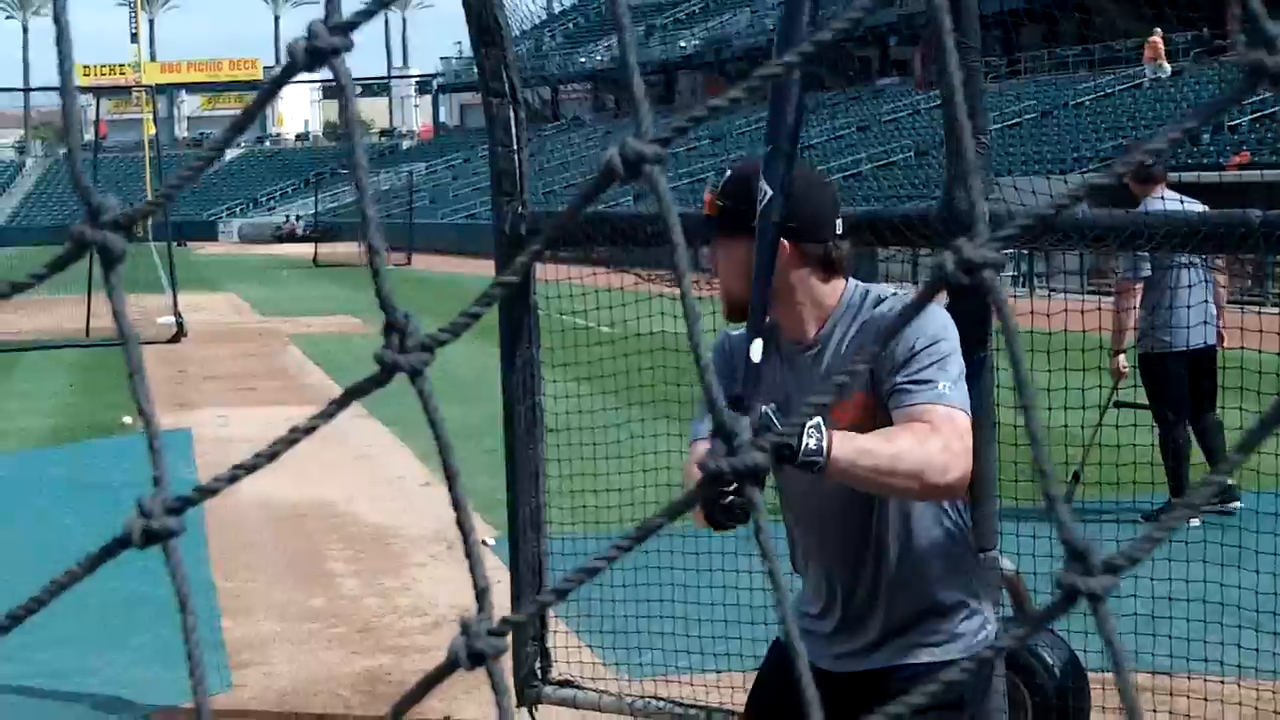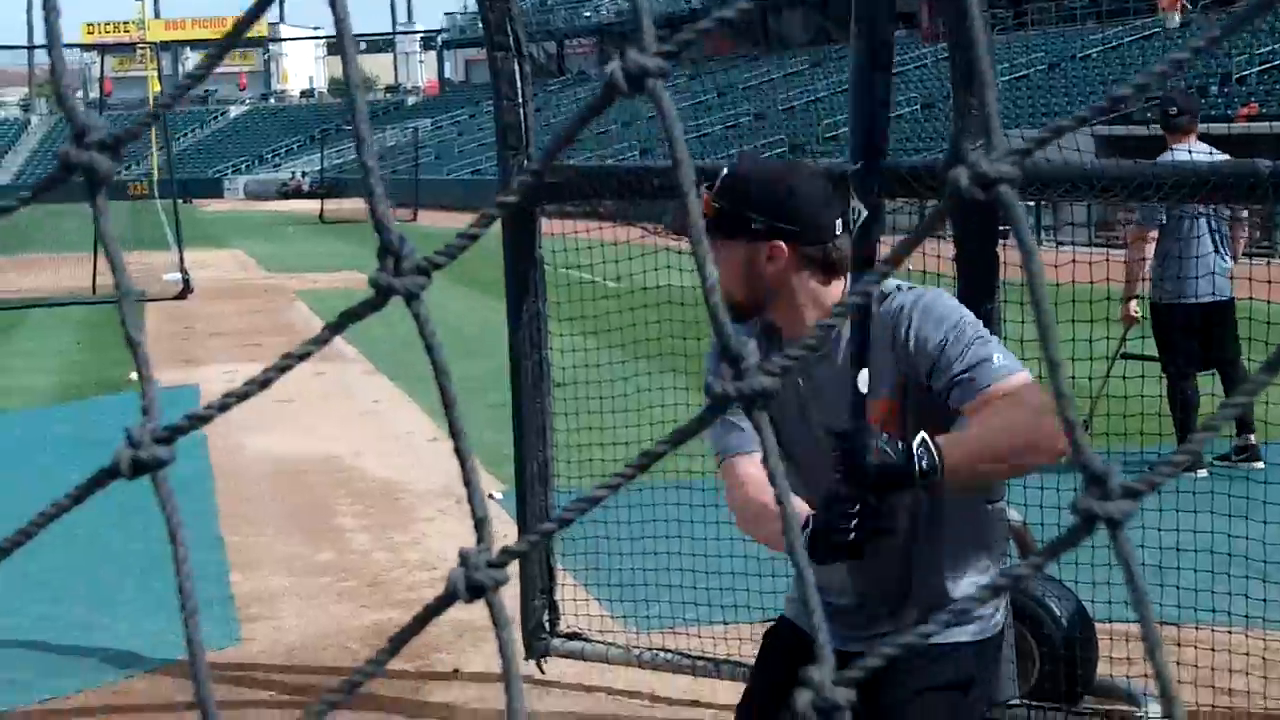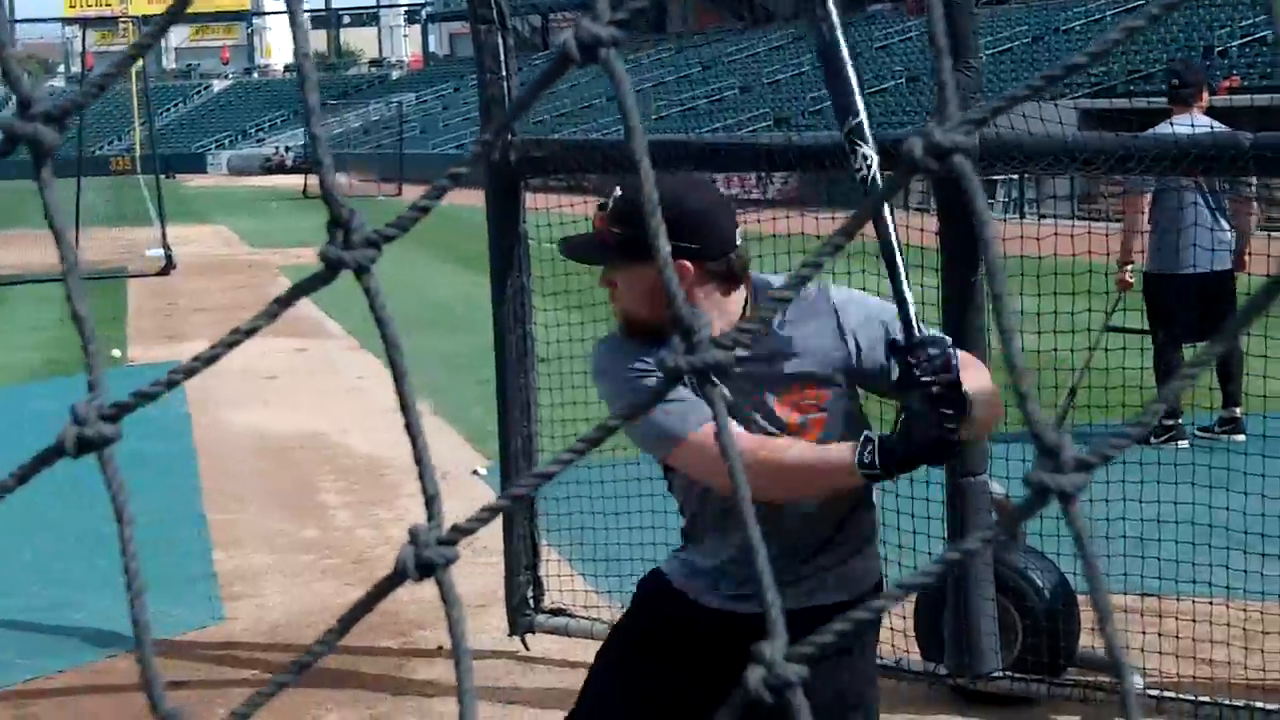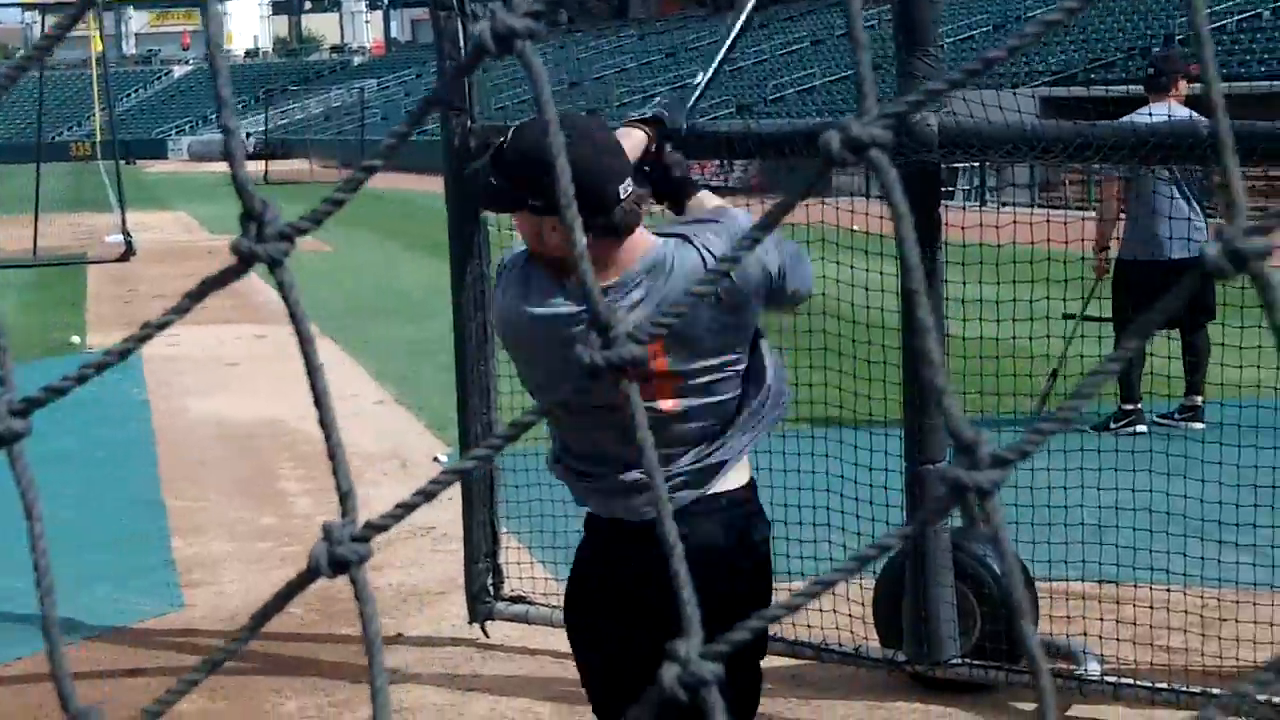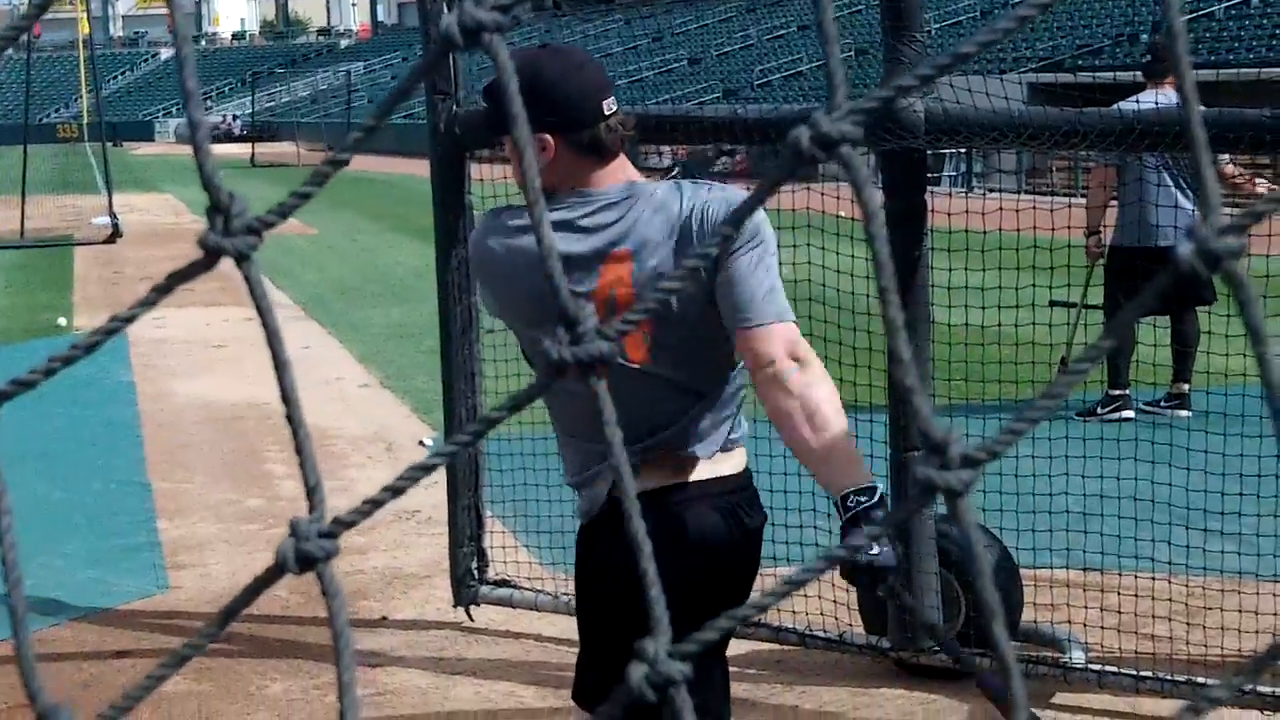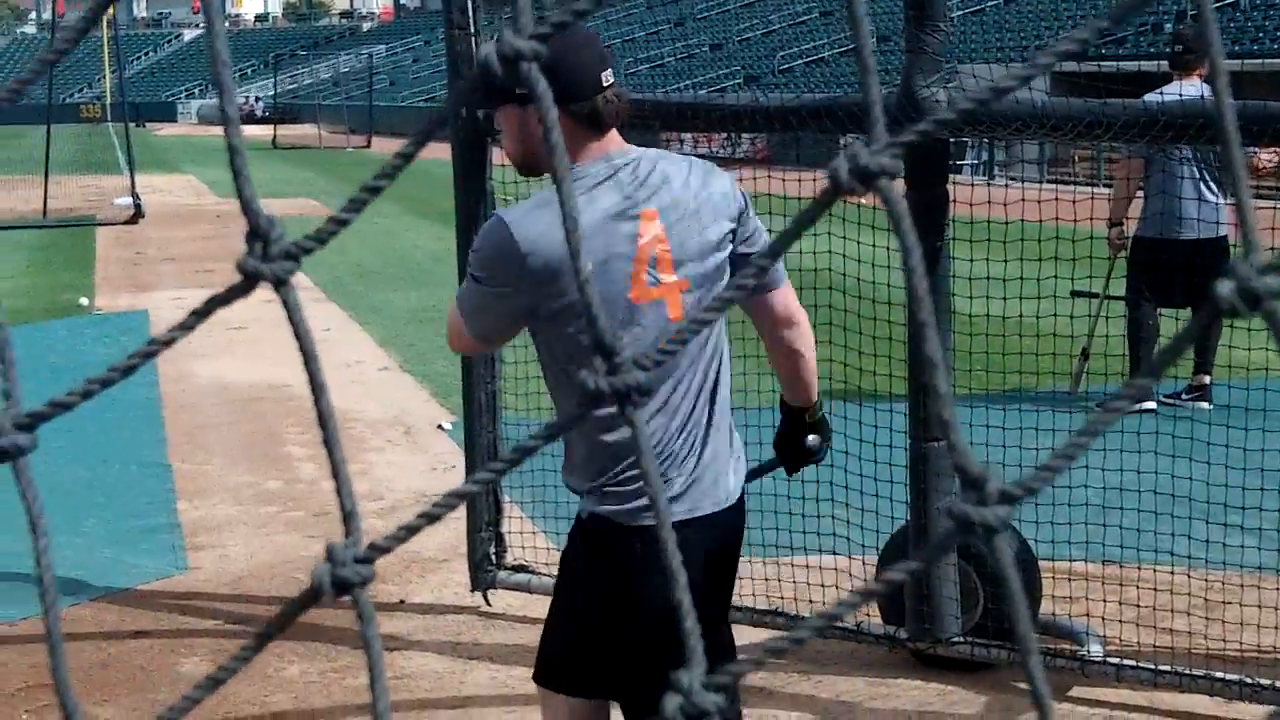
dt=0.3s
person 1, frame 1
left shoulder: (907, 325)
right shoulder: (737, 356)
left elbow: (946, 464)
right elbow: (700, 477)
left wrist: (803, 442)
right wrist: (717, 485)
left hip: (929, 653)
right hip: (818, 645)
person 1, frame 2
left shoulder: (916, 321)
left elbow: (1044, 430)
right elbow: (750, 498)
left wrist: (915, 457)
right wrist: (814, 532)
left hip: (940, 634)
right hip: (820, 623)
person 1, frame 3
left shoulder: (826, 314)
right shoulder: (626, 358)
left elbow: (982, 400)
right elbow: (737, 467)
left wrist: (914, 423)
right wrist: (883, 454)
left hip: (825, 603)
right hip: (694, 596)
person 1, frame 4
left shoulder: (517, 296)
right shoulder: (730, 250)
right elbow: (791, 268)
left wrist: (633, 141)
right wrist: (687, 190)
left hip: (626, 546)
right hip: (738, 527)
person 1, frame 5
left shoulder: (497, 245)
right shoulder: (718, 216)
right elbow: (783, 366)
right wrist: (860, 502)
left hip: (623, 522)
right hip: (726, 510)
person 1, frame 6
left shoulder: (519, 234)
right shoulder: (708, 184)
left elbow: (466, 337)
right elbow: (783, 314)
right wrist: (804, 413)
left hip: (645, 517)
right hip: (700, 498)
person 2, frame 1
right shoulder: (1201, 211)
left elbow: (1130, 291)
right elbow: (1218, 272)
left wrist: (1118, 348)
right wrist: (1218, 321)
left hip: (1163, 339)
right hip: (1204, 333)
left knee: (1172, 420)
right knee: (1204, 412)
right ankle: (1225, 487)
person 2, frame 2
left shoulder: (1161, 169)
right shoulder: (1226, 164)
left elbow: (1144, 238)
right elbow: (1239, 227)
left wrist: (1130, 295)
left hip: (1176, 290)
right hip: (1220, 286)
left knee: (1181, 372)
right knee: (1231, 364)
left ankle: (1190, 454)
right ankle: (1248, 444)
person 2, frame 3
left shoulder: (1154, 139)
left elbow: (1138, 206)
right elbow: (1246, 201)
left wrist: (1125, 261)
right wrist: (1241, 248)
left hip: (1170, 261)
right hip: (1220, 257)
left knee: (1168, 342)
left ankle: (1171, 424)
right ankle: (1232, 417)
person 2, frame 4
left shoulder: (1126, 129)
right shoulder: (1201, 126)
left elbow: (1111, 194)
left wrist: (1101, 246)
left hip: (1141, 248)
right hip: (1193, 245)
left knee: (1130, 327)
right knee: (1193, 324)
left ankle: (1129, 410)
right ankle: (1193, 405)
person 2, frame 5
left shoulder: (1120, 113)
left elbow: (1102, 179)
right elbow: (1224, 171)
left wrist: (1093, 230)
right wrist: (1253, 185)
left hip: (1134, 234)
right hip: (1185, 231)
left knee: (1120, 311)
right knee: (1184, 310)
left ankle: (1118, 394)
right ankle: (1180, 392)
person 2, frame 6
left shoulder: (1150, 104)
left elbow: (1130, 170)
left wrist: (1116, 222)
left hip: (1162, 226)
right hip: (1212, 224)
left knee: (1143, 303)
right knee: (1208, 304)
right ankle: (1201, 384)
